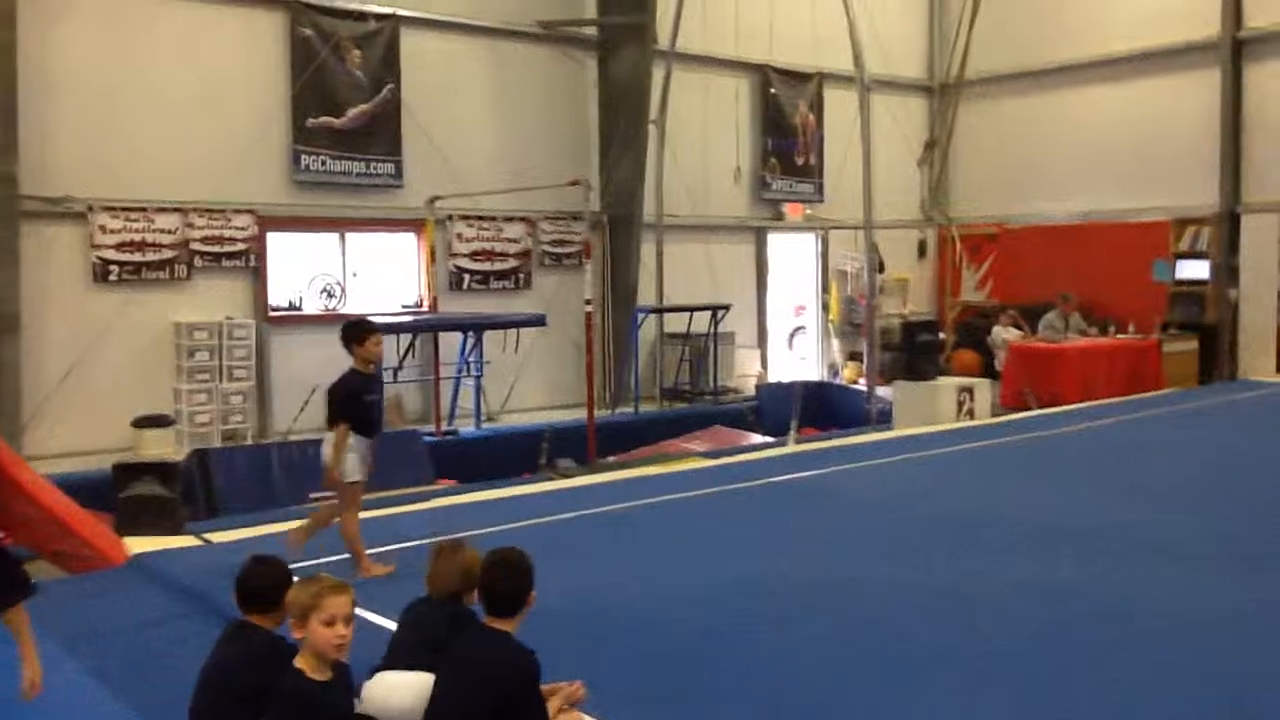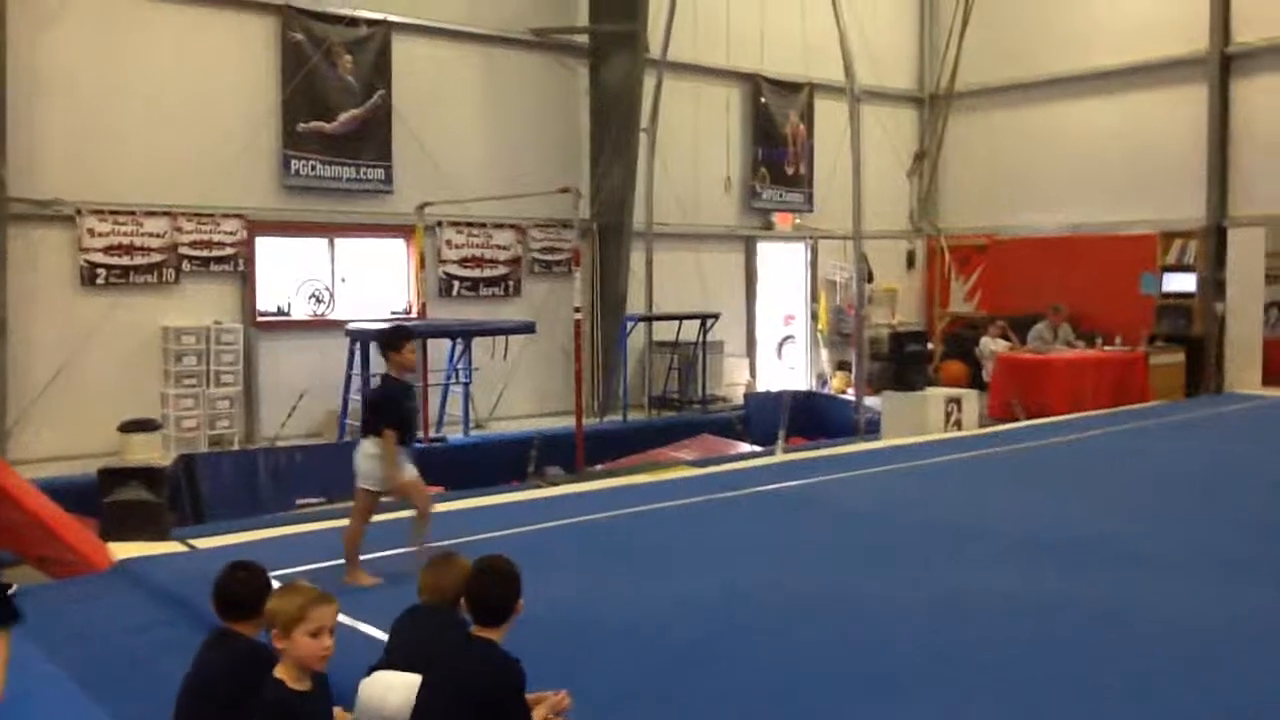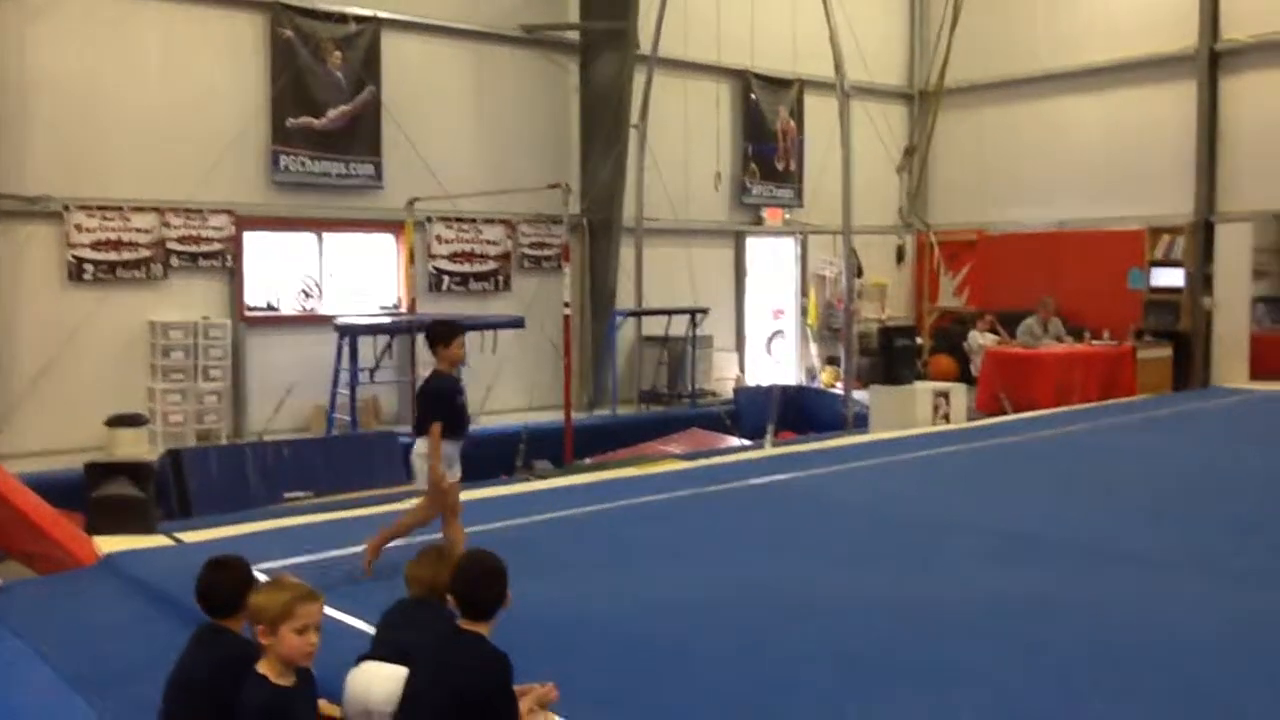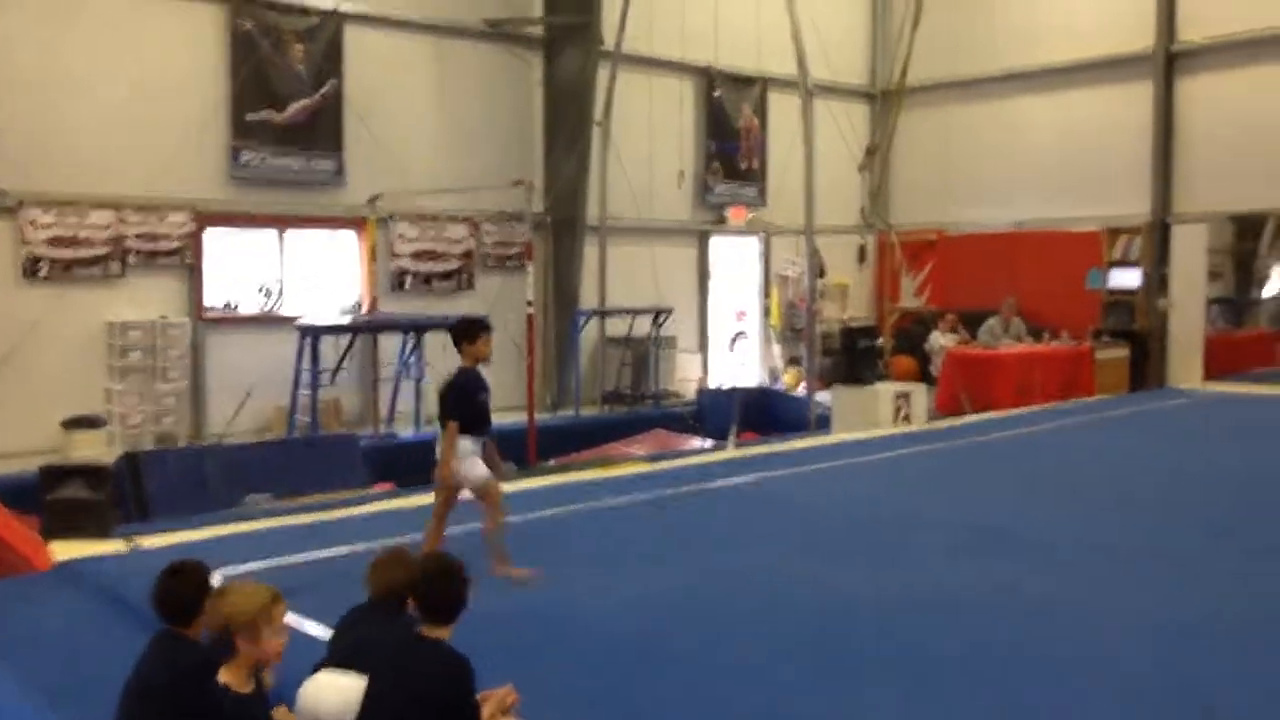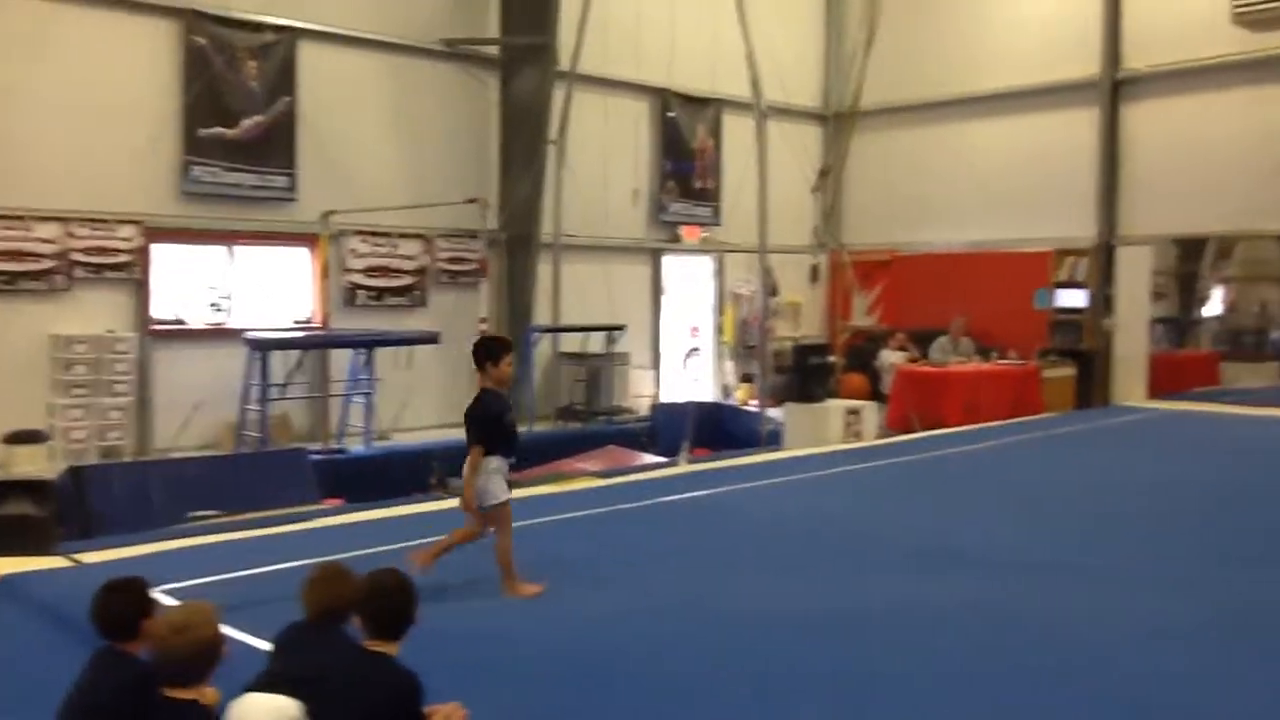
dt=0.2s
person 1, frame 1
left shoulder: (374, 378)
right shoulder: (348, 385)
right elbow: (342, 427)
left wrist: (368, 455)
right wrist: (335, 466)
left hip: (359, 447)
right hip: (343, 448)
left knee: (345, 505)
right knee: (349, 507)
left ankle: (302, 534)
right ankle: (363, 564)
person 1, frame 2
left shoulder: (405, 387)
right shoulder: (388, 392)
right elbow: (388, 434)
right wrist: (394, 475)
left hip: (398, 455)
right hip: (375, 454)
left knee: (424, 503)
right knee: (362, 515)
right ankle: (351, 570)
person 1, frame 3
left shoulder: (453, 381)
right shoulder: (436, 384)
right elbow: (434, 428)
right wrist: (437, 466)
left hip: (449, 451)
right hip: (431, 452)
left knee: (452, 512)
right knee: (426, 513)
right ankle: (377, 543)
person 1, frame 4
left shoulder: (476, 379)
right shoulder: (460, 384)
right elbow: (450, 426)
left wrist: (492, 454)
right wrist: (444, 464)
left hip: (470, 449)
right hip: (459, 452)
left knee: (442, 511)
right knee: (496, 504)
right ankle: (500, 563)
person 1, frame 5
left shoulder: (498, 399)
right shoulder: (484, 406)
right elbow: (476, 450)
left wrist: (505, 475)
right wrist: (468, 489)
left hip: (494, 469)
right hip: (486, 471)
left knee: (477, 530)
right knee: (504, 529)
left ankle: (427, 556)
right ankle: (511, 584)
